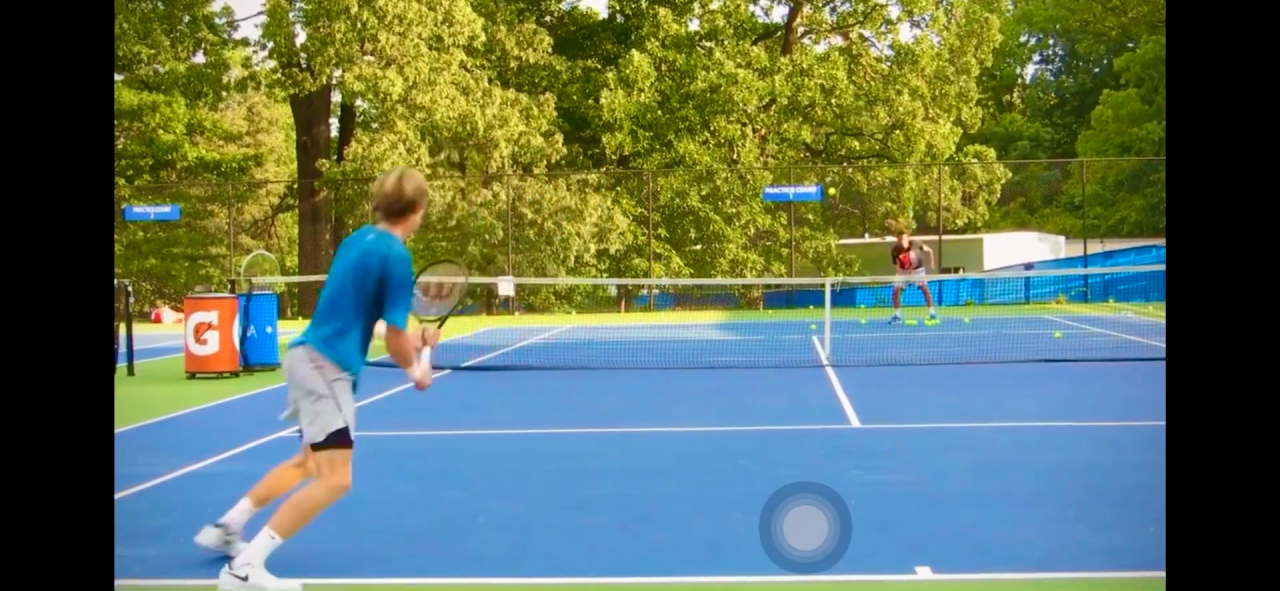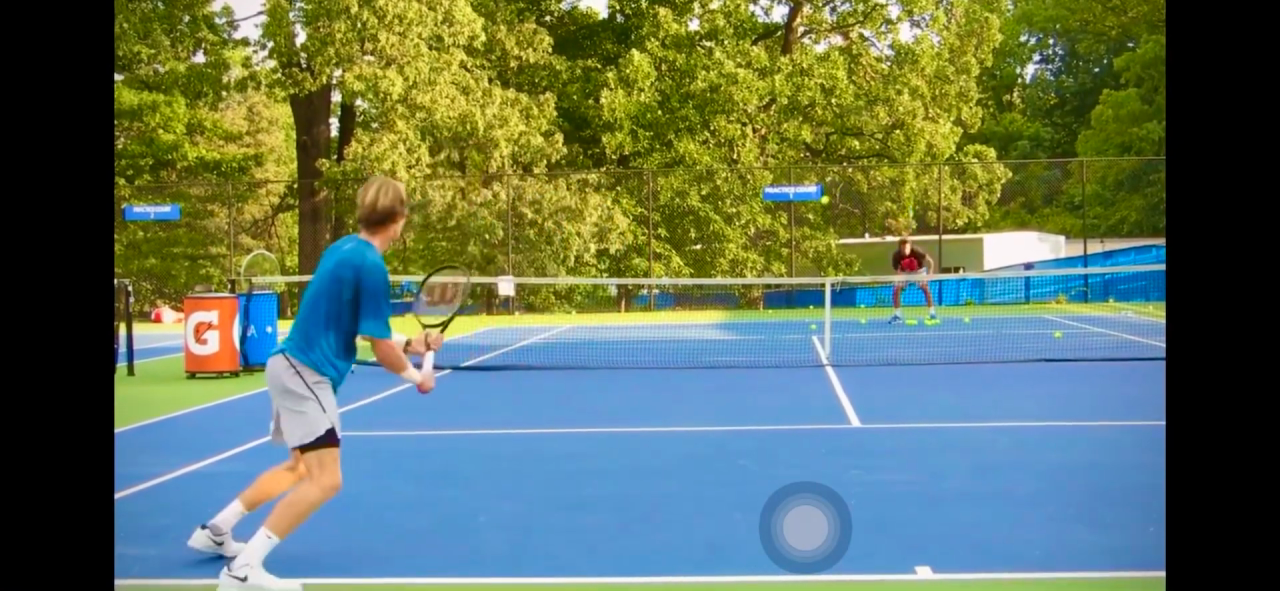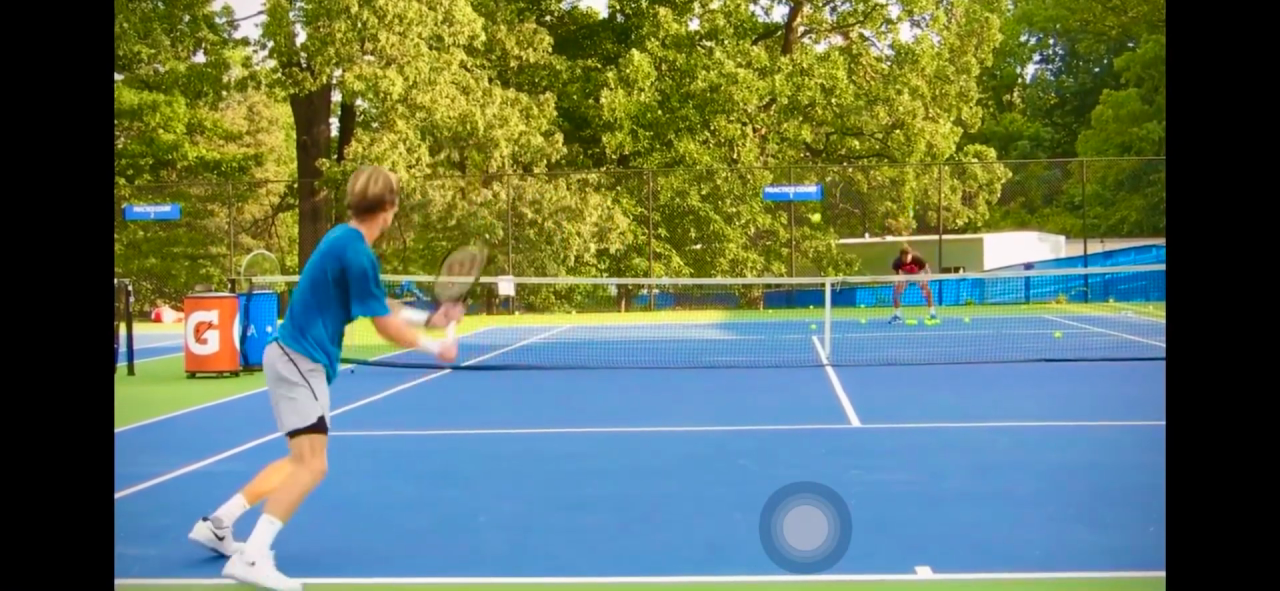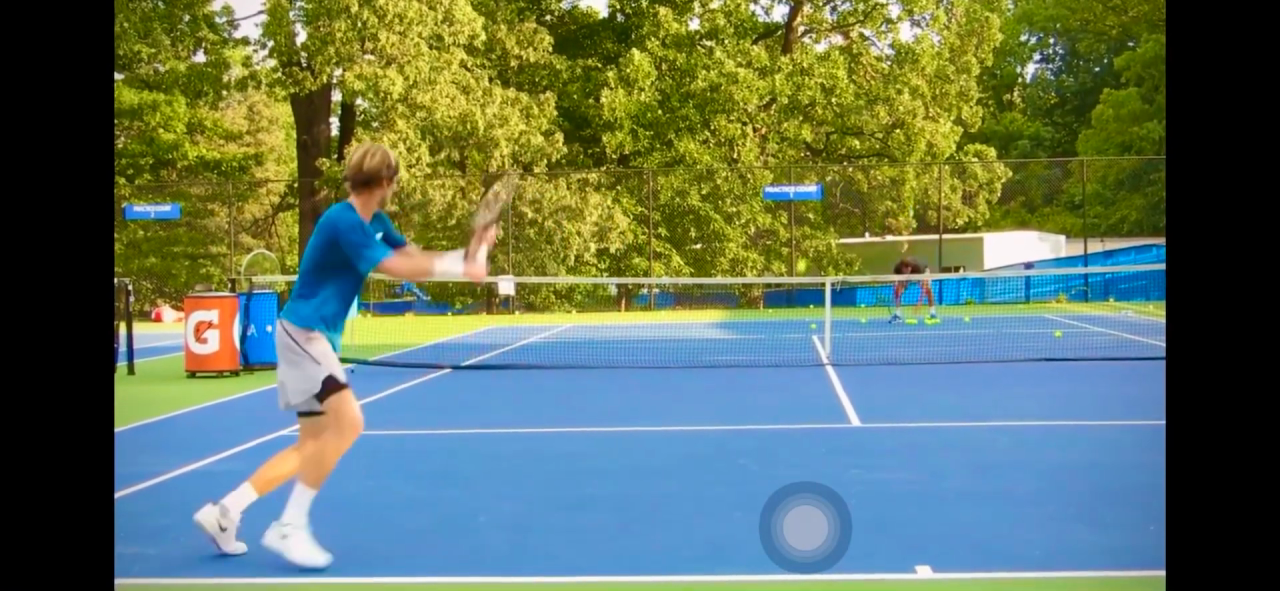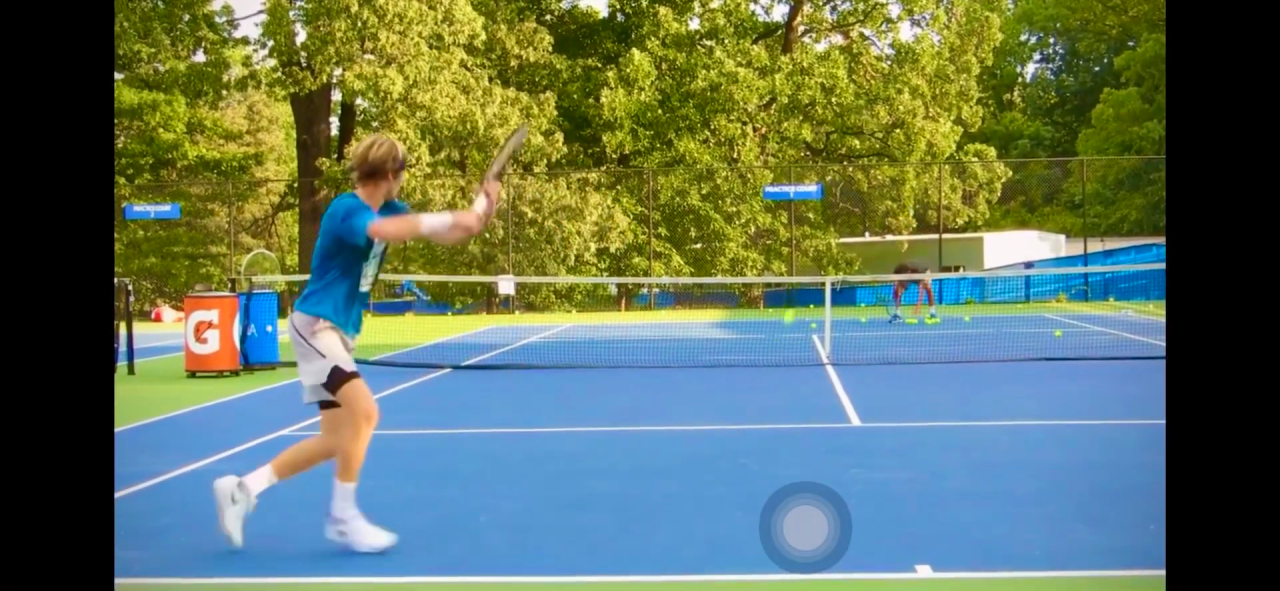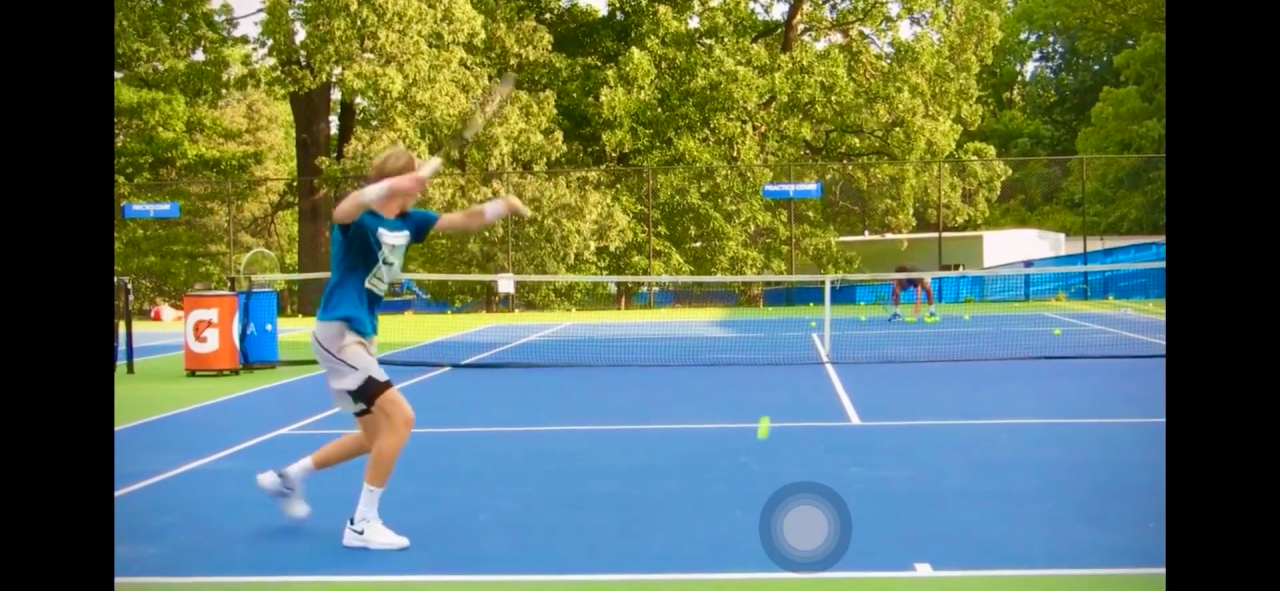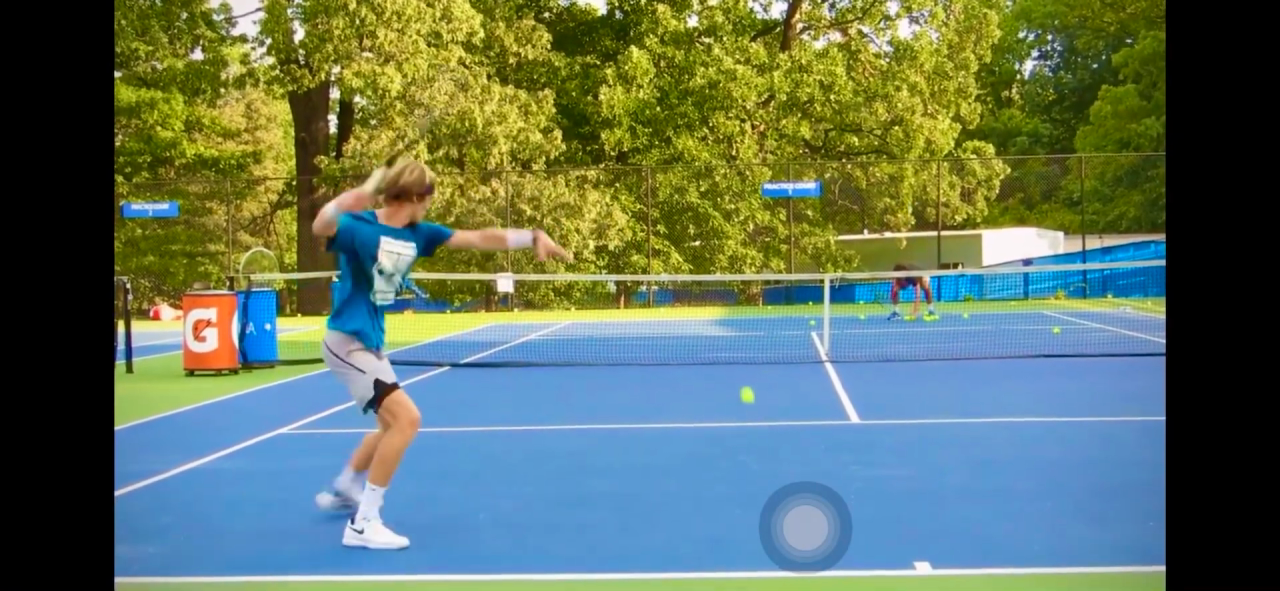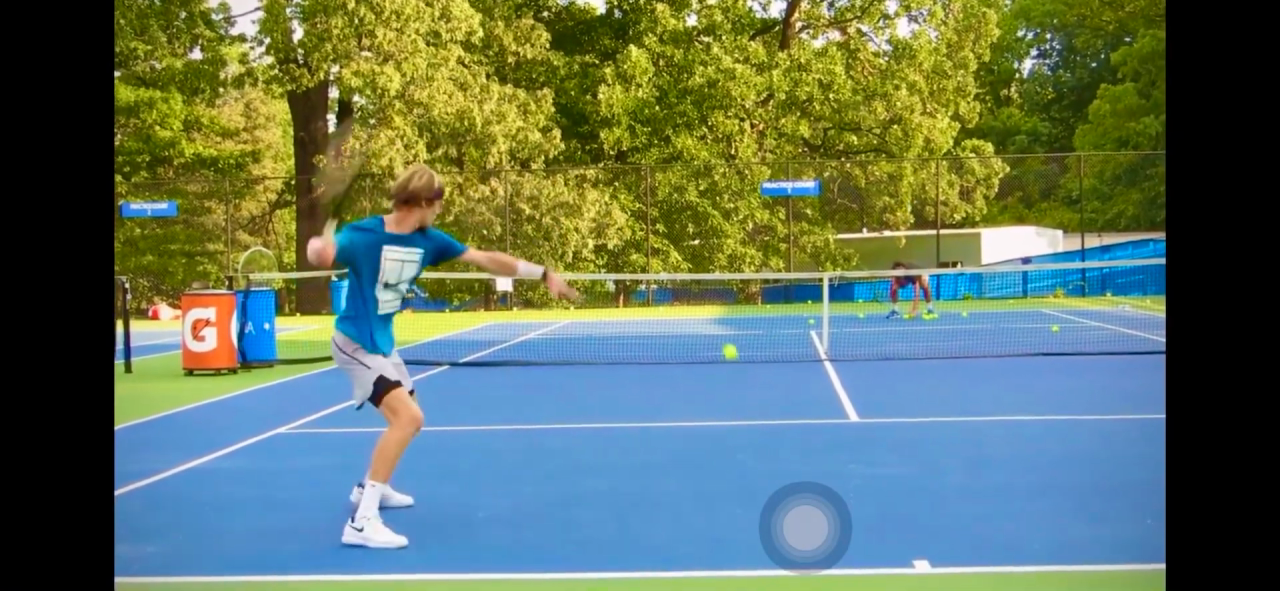
dt=0.1s
person 1, frame 1
left shoulder: (357, 241)
right shoulder: (396, 258)
right elbow: (395, 338)
left wrist: (411, 339)
right wrist: (415, 370)
left hip: (309, 356)
right hip: (325, 369)
left knee: (308, 464)
right knee: (334, 480)
left ankle: (224, 527)
person 1, frame 2
left shoulder: (342, 250)
right shoulder: (370, 266)
right elbow: (380, 346)
left wrist: (409, 344)
right wrist: (416, 376)
left hip: (292, 365)
right hip: (305, 372)
left knee: (301, 468)
right knee: (326, 480)
left ankle: (215, 530)
person 1, frame 3
left shoulder: (349, 244)
right shoulder: (353, 251)
left elbow: (387, 307)
right elbow: (387, 324)
left wrist: (429, 318)
right wrist: (435, 347)
left hip: (304, 360)
right hip: (298, 360)
left knee: (300, 461)
right knee: (310, 465)
left ankle: (216, 525)
person 1, frame 4
left shoulder: (374, 223)
right shoulder: (341, 222)
left elbow: (415, 259)
right elbow: (398, 269)
left wrist: (467, 253)
right wrist: (464, 269)
left hip: (314, 336)
right hip: (302, 333)
left knee: (310, 445)
right knee: (347, 424)
left ankle: (225, 511)
right ankle: (290, 526)
person 1, frame 5
left shoulder: (388, 210)
right shoulder: (345, 208)
left elbow: (440, 231)
right elbow: (380, 233)
left wrist: (479, 207)
right wrist: (455, 219)
left hip: (336, 330)
right hip: (315, 326)
left knee: (335, 438)
right knee: (363, 411)
left ankle: (241, 491)
right ankle: (346, 519)
person 1, frame 6
left shoulder: (405, 221)
right shoulder: (359, 217)
left elbow: (460, 221)
right elbow: (342, 210)
left wrist: (499, 206)
right wrist: (391, 186)
left hip: (356, 335)
right hip: (339, 333)
left knee: (375, 435)
right knee: (400, 419)
left ankle: (288, 478)
right ankle: (363, 523)
person 1, frame 7
left shoulder: (418, 233)
right shoulder: (357, 225)
left elbow: (476, 238)
right elbow: (320, 227)
left wrist: (533, 237)
right wrist: (348, 200)
left hip: (368, 342)
right hip: (347, 342)
left knee: (393, 423)
right knee: (406, 419)
left ankle: (344, 488)
right ankle: (363, 523)
person 1, frame 8
left shoulder: (427, 240)
right shoulder: (362, 235)
left elbow: (483, 259)
right elbow: (324, 255)
left wrist: (541, 273)
right wrist: (320, 248)
left hip: (380, 342)
right hip: (355, 342)
left knee: (403, 419)
right knee: (407, 418)
left ankle: (371, 488)
right ankle: (362, 522)
